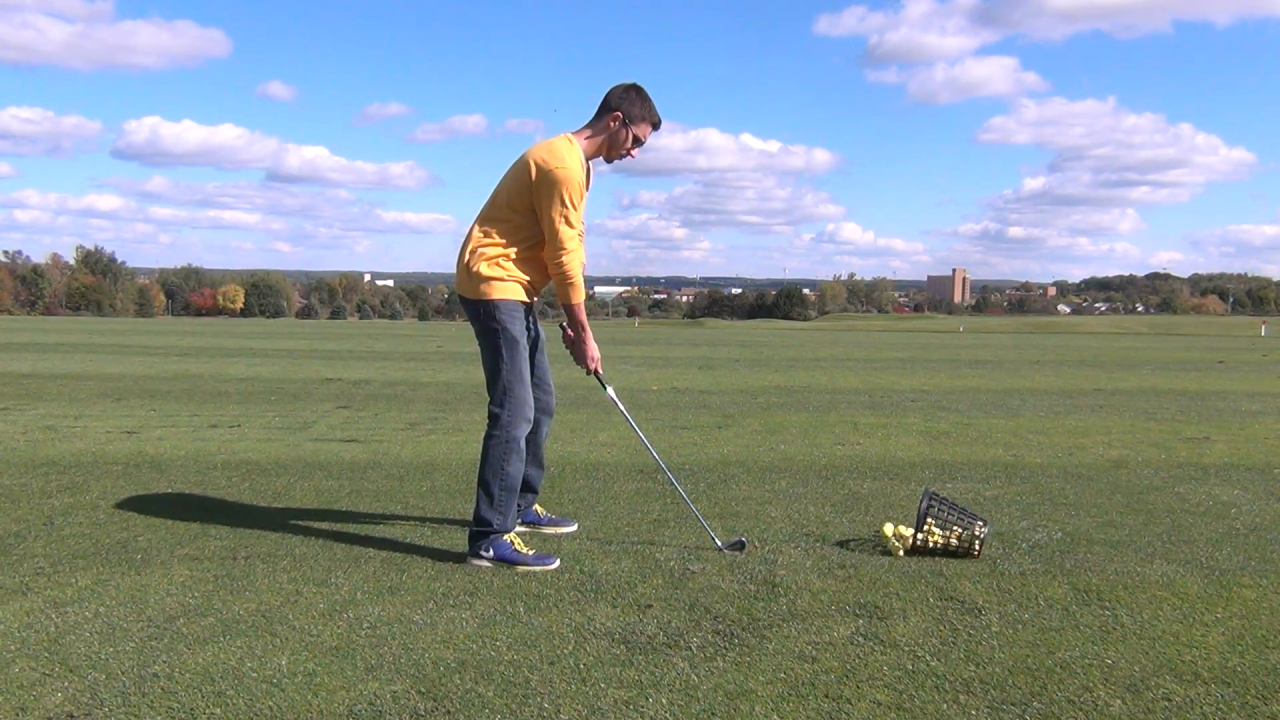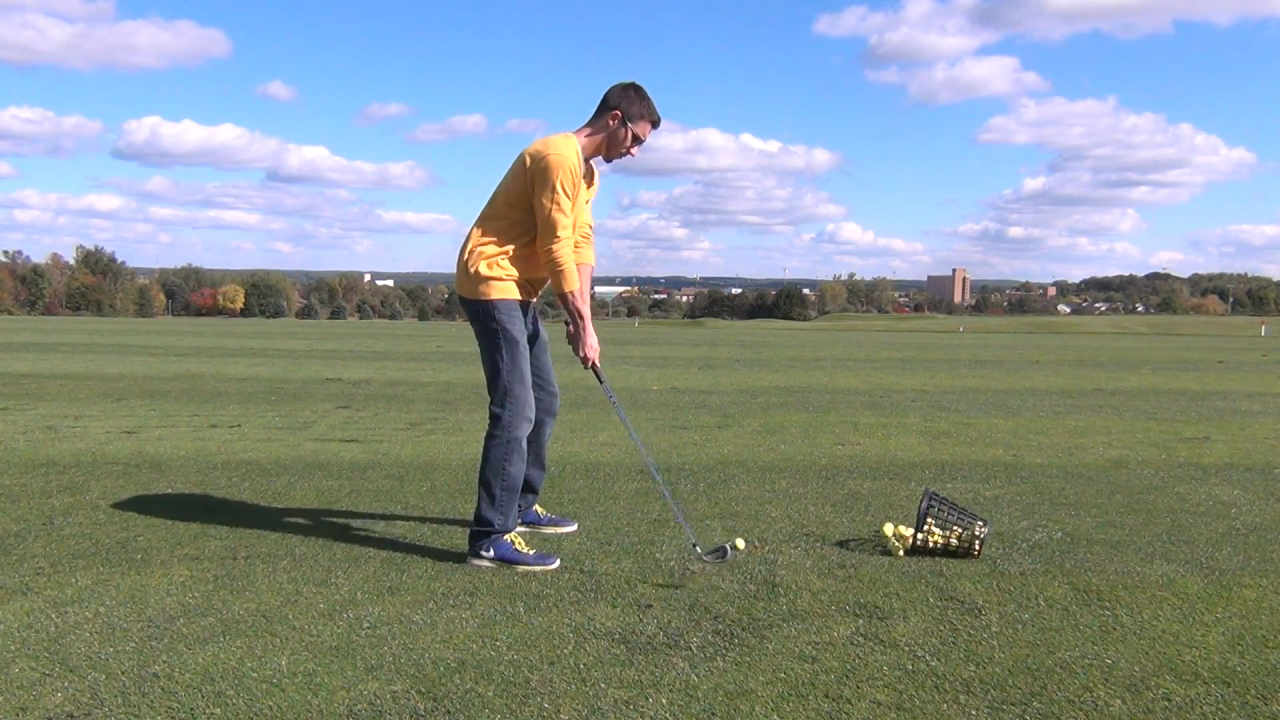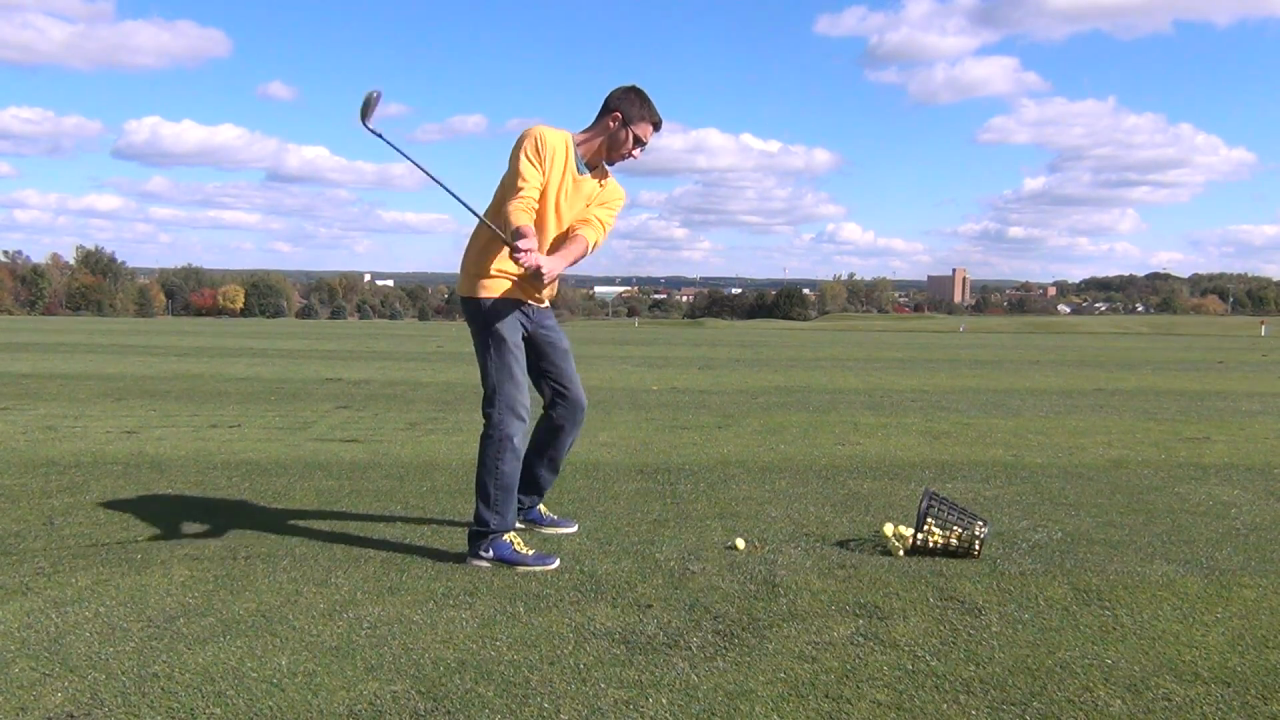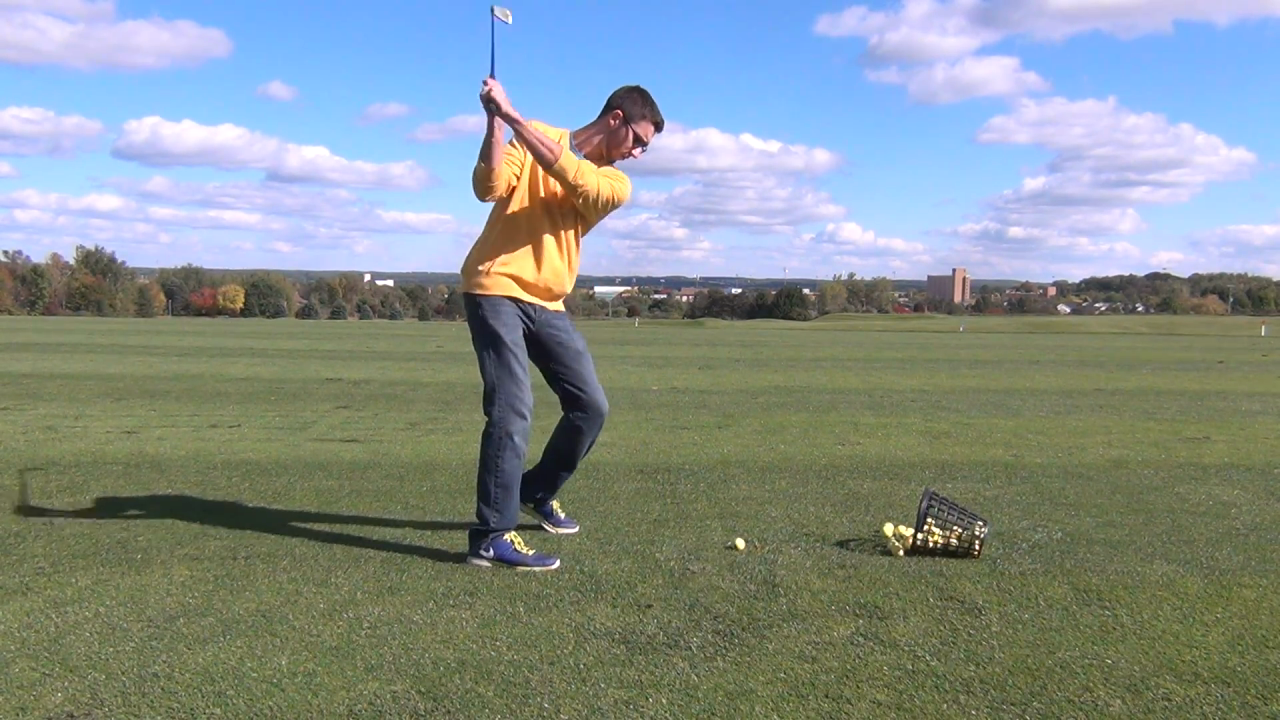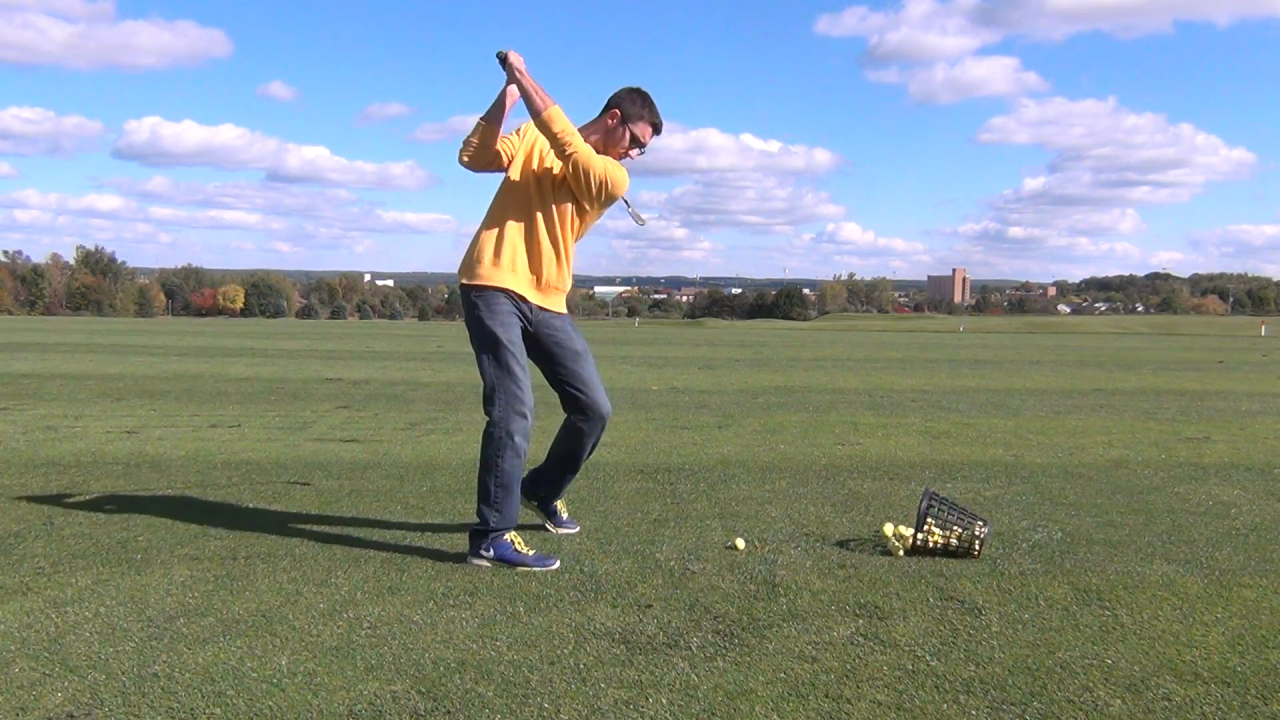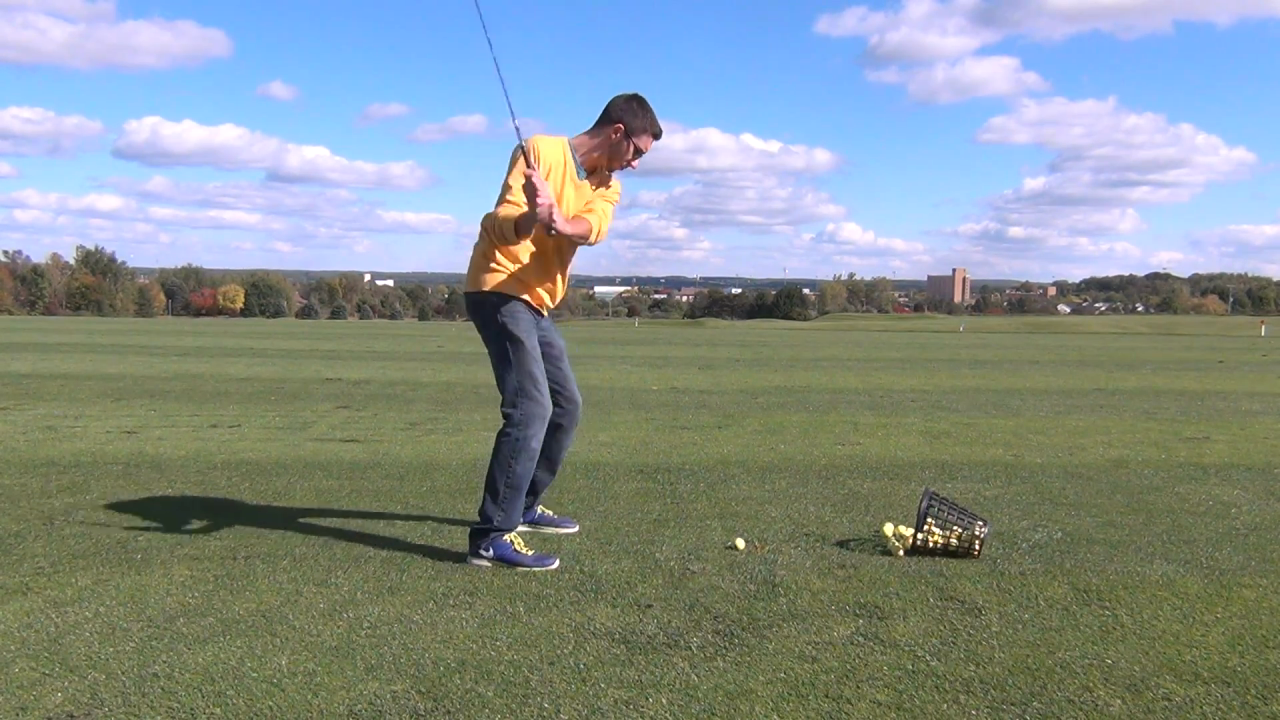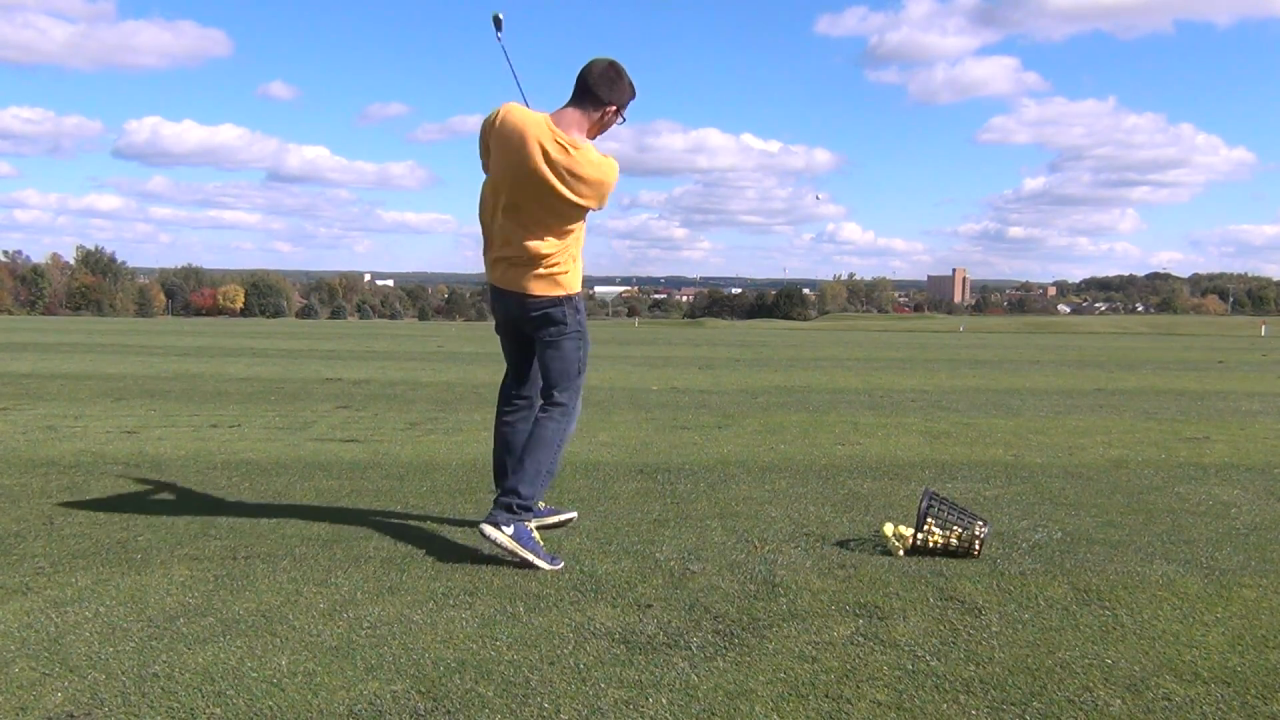
dt=0.2s
person 1, frame 1
left shoulder: (579, 164)
right shoulder: (562, 164)
left elbow: (574, 249)
right elbow: (562, 257)
left wrist: (576, 323)
right wrist: (583, 333)
left hip: (516, 288)
right hip: (494, 284)
left knee: (540, 403)
right knee: (514, 411)
left ankle: (520, 505)
right ankle: (490, 537)
person 1, frame 2
left shoulder: (589, 173)
right shoulder: (558, 157)
left elbow: (582, 247)
right elbow: (555, 249)
left wrist: (584, 315)
right wrist: (582, 324)
left hip: (518, 290)
right hip: (492, 284)
left knee: (544, 402)
right knee: (515, 410)
left ankle: (520, 504)
right ankle: (491, 536)
person 1, frame 3
left shoulder: (610, 190)
right shoulder: (543, 141)
left elbow: (584, 237)
right elbow: (519, 202)
left wrist: (552, 264)
right wrist: (523, 239)
left hip: (533, 298)
right hip: (492, 287)
left knee: (569, 403)
right knee: (510, 410)
left ankle: (525, 502)
right ankle: (490, 536)
person 1, frame 4
left shoulder: (615, 184)
right shoulder: (532, 134)
left elbow: (569, 175)
right elbow: (489, 188)
left wrist: (511, 115)
right wrist: (496, 119)
left hip: (546, 302)
right hip: (494, 289)
left knee: (590, 406)
right knee: (512, 410)
left ankle: (537, 492)
right ankle: (491, 536)
person 1, frame 5
left shoulder: (613, 179)
right shoulder: (532, 135)
left elbow: (564, 140)
right elbow: (474, 157)
left wrist: (522, 77)
right wrist: (505, 96)
left hip: (547, 303)
right hip: (491, 287)
left knee: (593, 409)
right knee: (513, 411)
left ankle: (541, 490)
right ankle: (492, 536)
person 1, frame 6
left shoulder: (606, 190)
right shoulder: (539, 151)
left elbow: (587, 229)
right elbow: (497, 227)
left wrist: (554, 220)
right wrist: (530, 218)
left hip: (536, 303)
right hip: (499, 293)
left knee: (565, 407)
right knee: (530, 410)
left ankle: (523, 504)
right ankle: (493, 536)
person 1, frame 7
left shoulder: (505, 122)
right shoulder: (601, 172)
left hip: (502, 281)
right hip: (551, 294)
left knee: (520, 392)
right knee: (560, 403)
left ankle: (517, 499)
right ankle: (511, 515)
